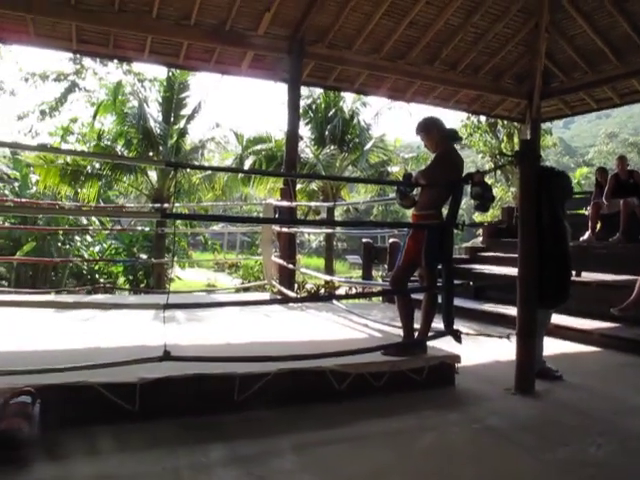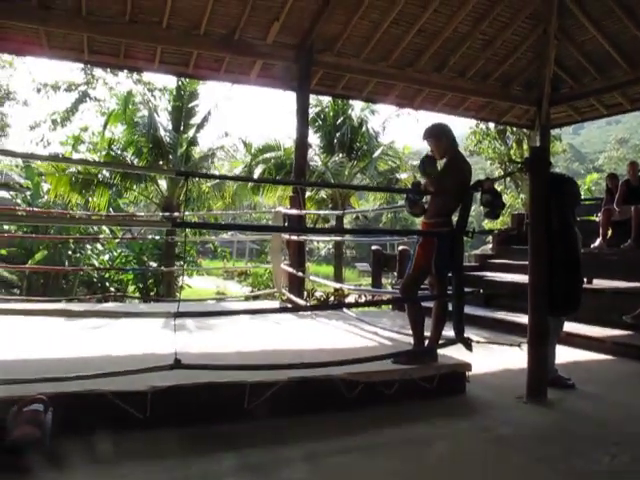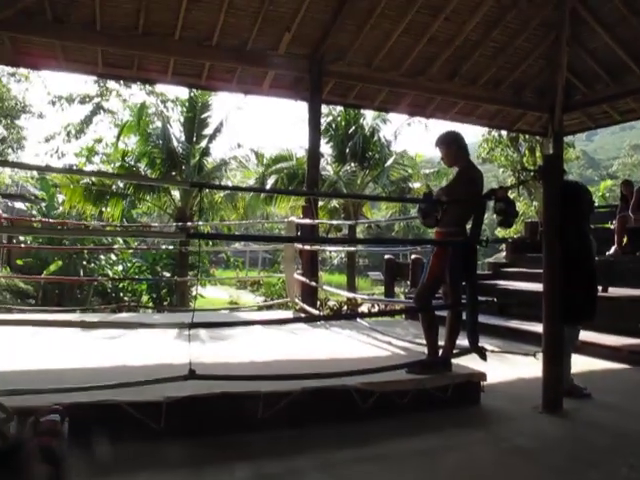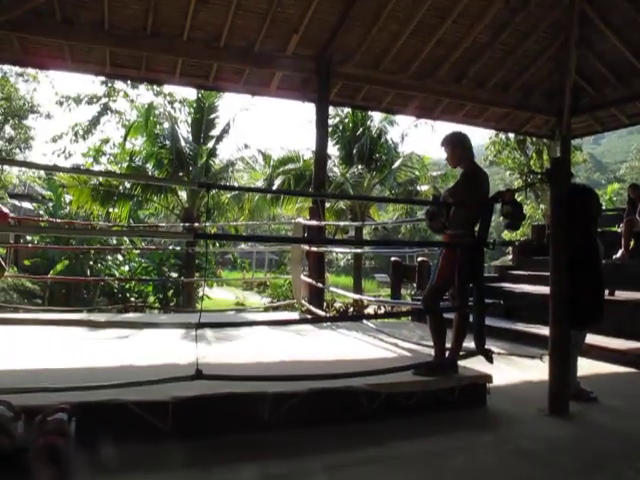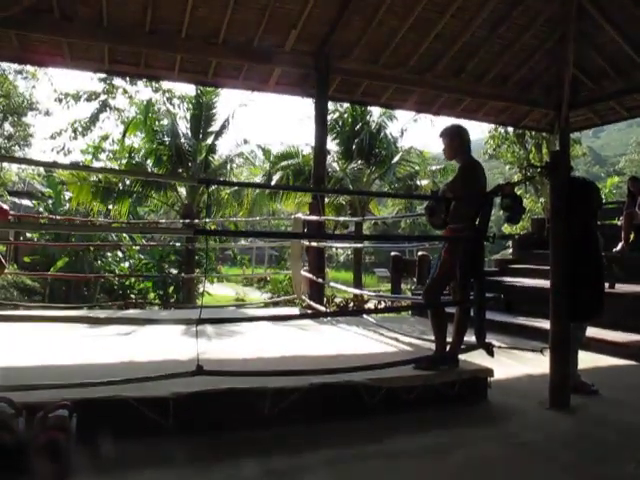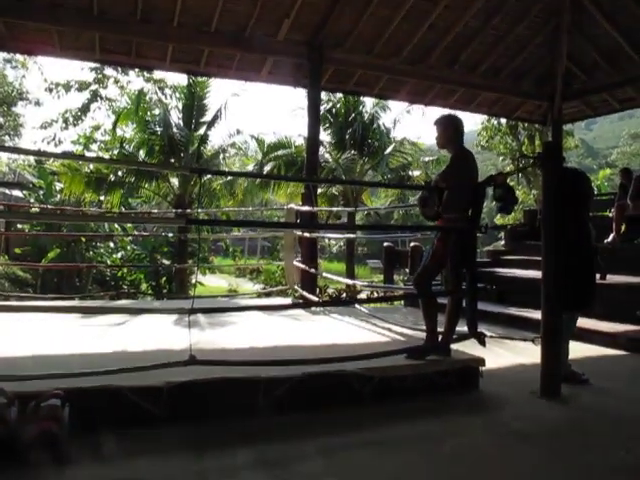
dt=0.3s
person 1, frame 1
left shoulder: (446, 155)
right shoulder: (453, 157)
left elbow: (424, 176)
left wrist: (415, 177)
left hip: (426, 225)
right hip: (434, 224)
left knee: (398, 280)
right knee: (429, 283)
left ankle: (409, 340)
right ankle: (420, 340)
person 1, frame 2
left shoulder: (454, 162)
right shoulder: (460, 164)
left elbow: (433, 185)
left wrist: (424, 184)
right wrist: (424, 207)
left hip: (436, 233)
right hip: (443, 232)
left knee: (408, 288)
right knee: (439, 290)
left ankle: (420, 349)
right ankle: (431, 348)
person 1, frame 3
left shoulder: (465, 173)
right shoulder: (473, 173)
left elbow: (443, 195)
left wrist: (436, 195)
left hip: (449, 242)
right hip: (457, 241)
left knee: (422, 297)
right knee: (452, 299)
left ankle: (433, 358)
right ankle: (445, 358)
person 1, frame 4
left shoulder: (470, 175)
right shoulder: (479, 175)
left elbow: (449, 197)
left wrist: (443, 198)
left hip: (457, 244)
right hip: (466, 243)
left knee: (431, 299)
right knee: (460, 302)
left ankle: (440, 359)
right ankle: (451, 360)
person 1, frame 5
left shoulder: (467, 168)
right shoulder: (475, 168)
left elbow: (448, 191)
left wrist: (442, 194)
left hip: (459, 238)
right hip: (467, 238)
left knee: (432, 292)
right knee: (461, 296)
left ankle: (440, 353)
right ankle: (452, 354)
person 1, frame 6
left shoulder: (460, 158)
right shoulder: (466, 158)
left elbow: (441, 181)
left wrist: (435, 183)
left hip: (452, 229)
right hip: (459, 228)
left knee: (422, 280)
right knee: (454, 286)
left ankle: (432, 340)
right ankle: (444, 343)
person 2, frame 1
left shoulder: (549, 211)
right shoulder: (549, 212)
right elbow: (553, 241)
left hip: (547, 266)
right hip: (548, 267)
left knee: (540, 315)
right knee: (541, 315)
left ankle: (537, 362)
right ankle: (537, 364)
person 2, frame 2
left shoulder: (559, 219)
right shoulder: (559, 220)
right elbow: (564, 251)
left hip: (557, 276)
right hip: (558, 277)
left knee: (551, 325)
right knee: (552, 325)
left ankle: (549, 370)
right ankle: (549, 373)
person 2, frame 3
left shoulder: (567, 213)
right shoulder: (573, 213)
left hip: (570, 276)
right hip: (573, 278)
left knee: (568, 329)
right knee: (569, 329)
left ankle: (564, 378)
right ankle: (564, 381)
person 2, frame 4
left shoulder: (571, 204)
right shoulder: (581, 203)
left hip: (576, 273)
right hip: (581, 274)
left knee: (574, 328)
right knee: (577, 327)
left ankle: (570, 381)
right ankle: (570, 384)
person 2, frame 5
left shoulder: (566, 189)
right shoulder: (583, 187)
left hip: (576, 260)
right hip: (582, 261)
left knee: (575, 316)
right knee: (578, 317)
left ankle: (569, 373)
right ankle: (571, 375)
person 2, frame 6
left shoulder: (559, 179)
right shoulder: (574, 178)
left hip: (567, 251)
right hip: (574, 251)
left knee: (566, 307)
right knee: (569, 307)
left ankle: (561, 363)
right ankle: (562, 365)
